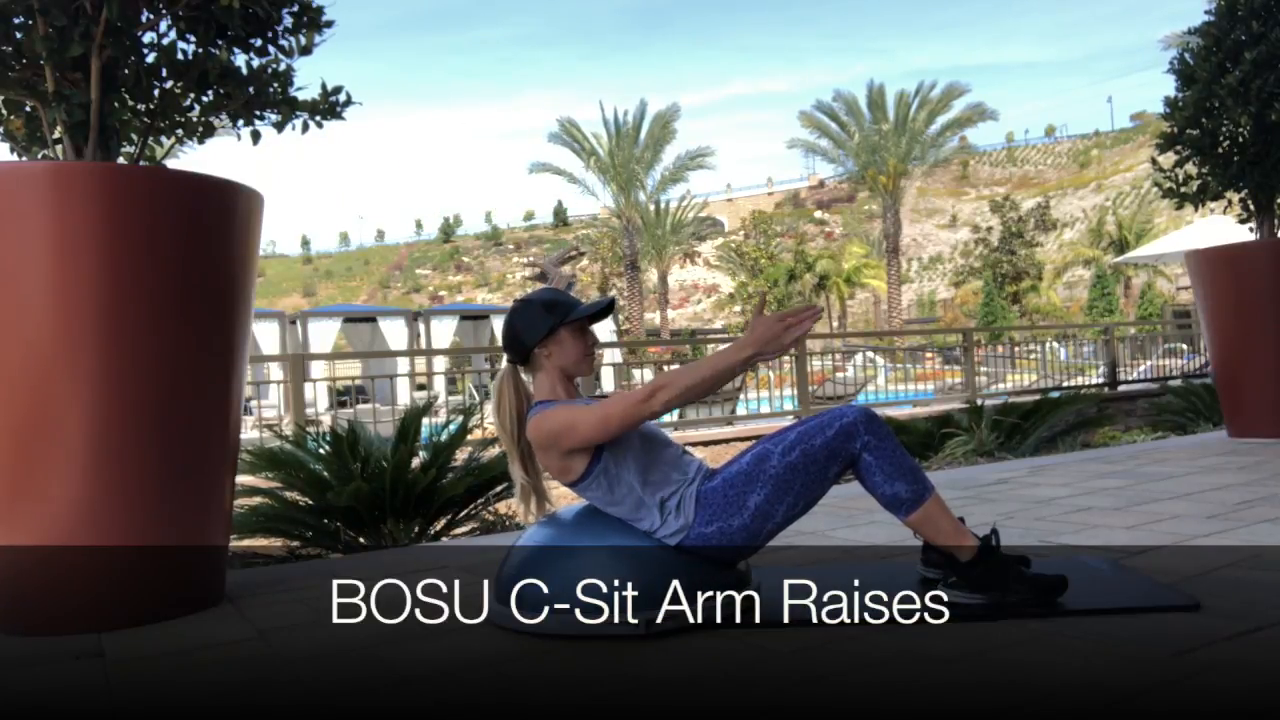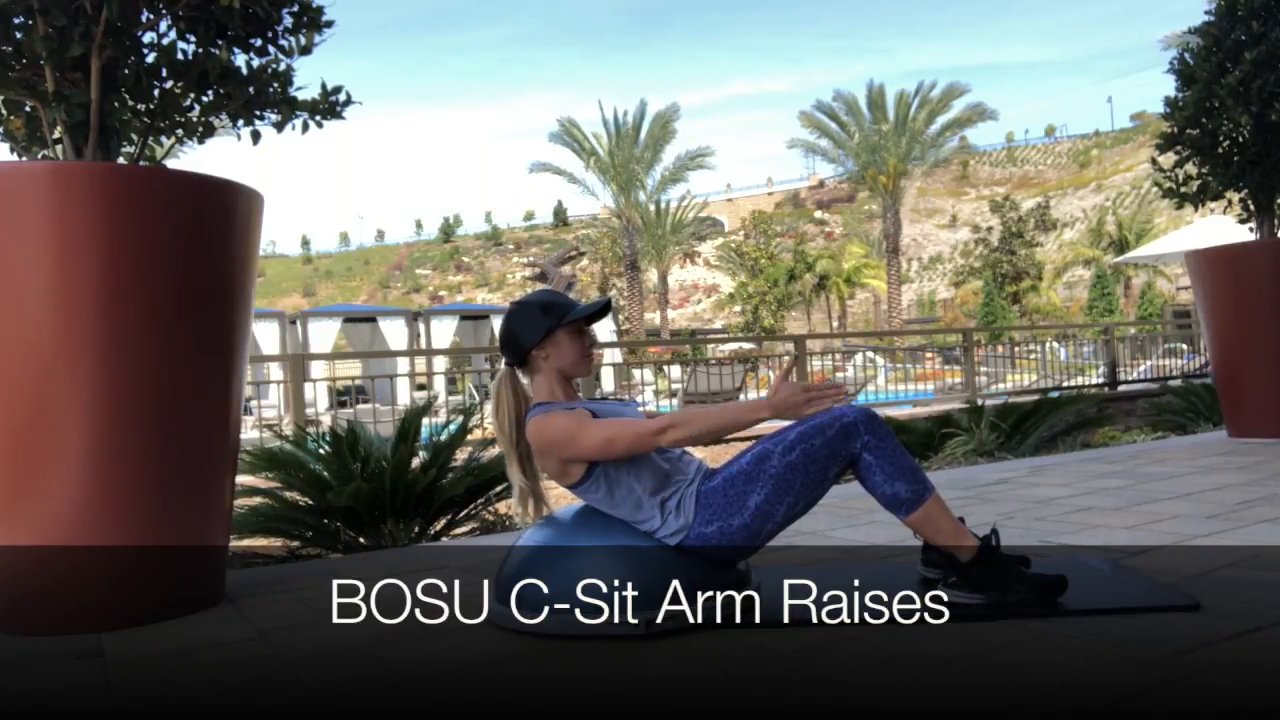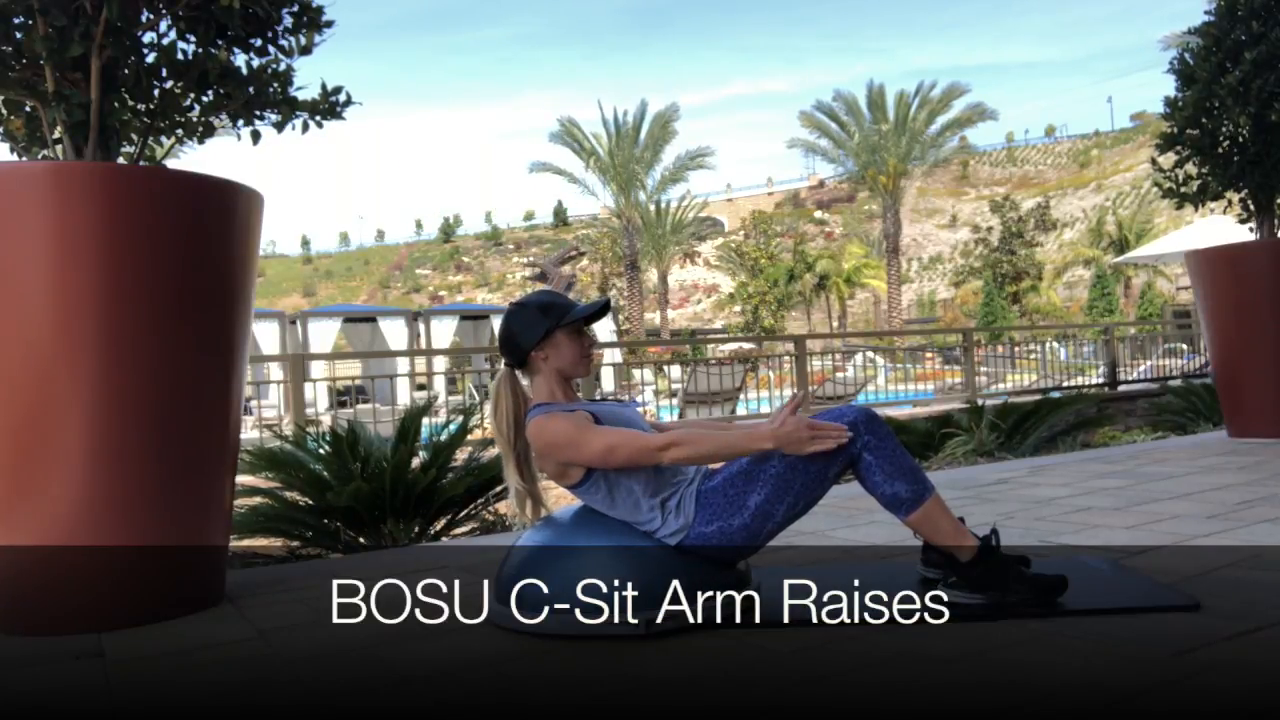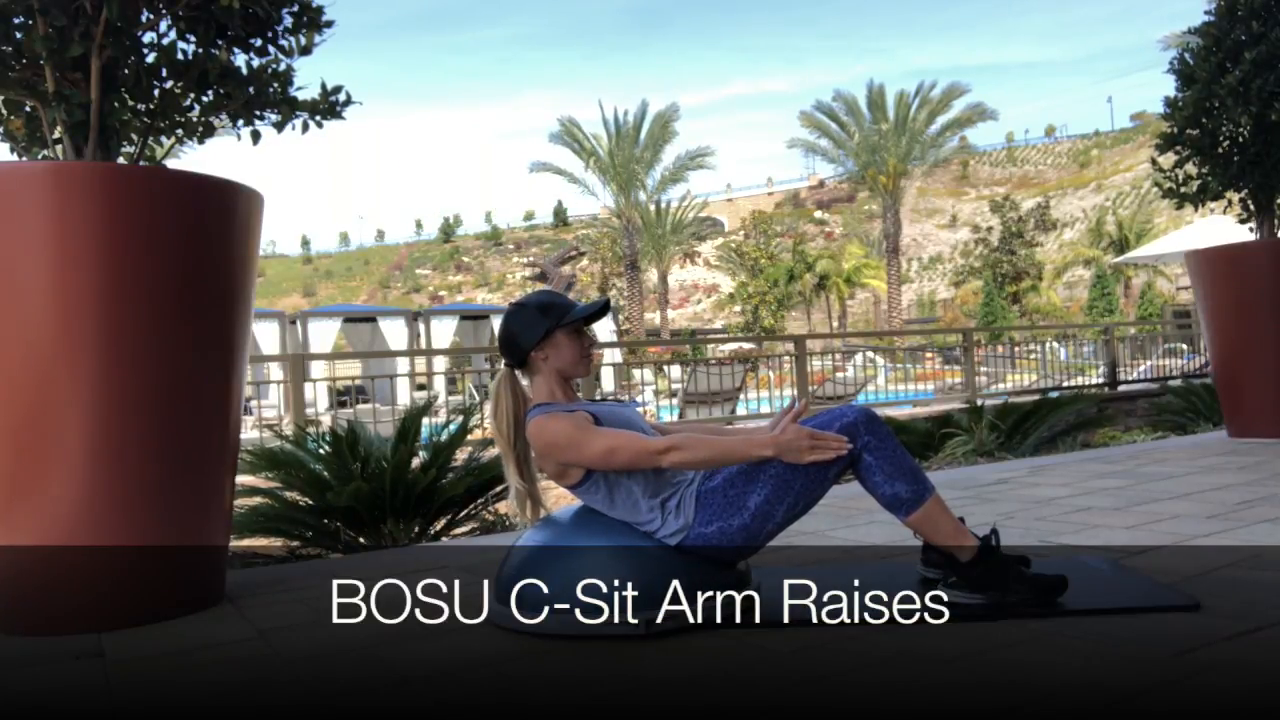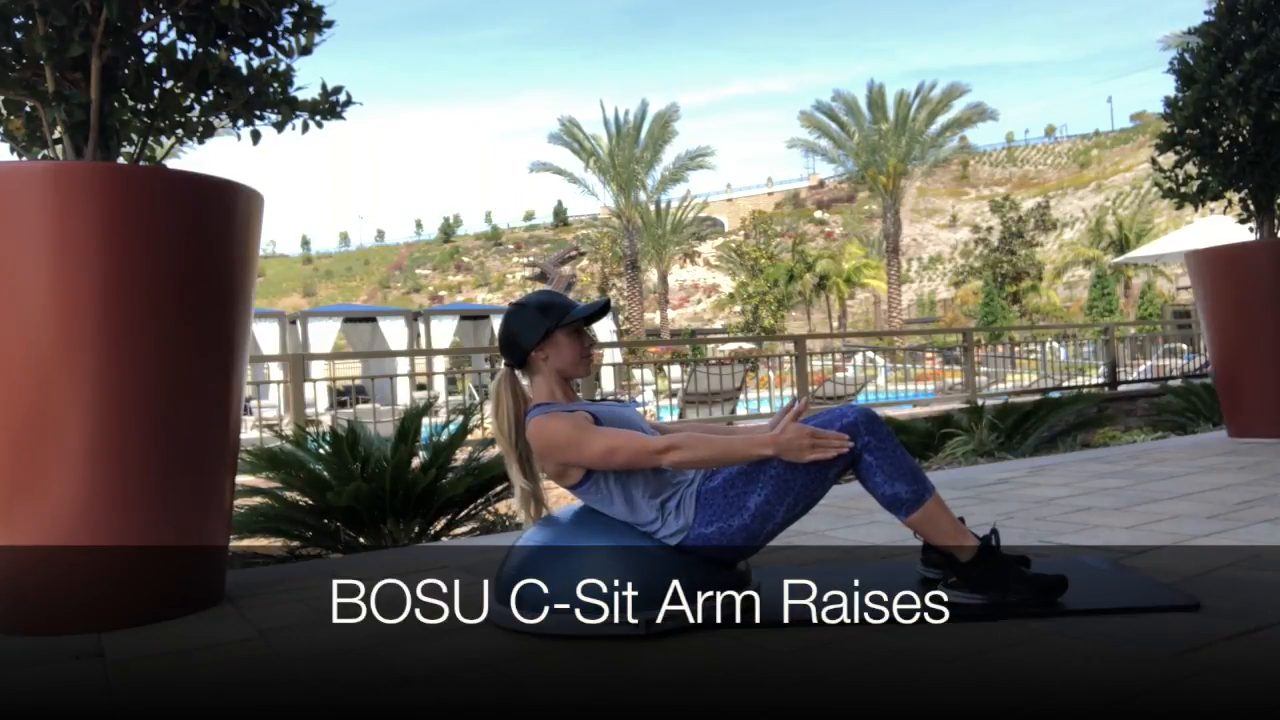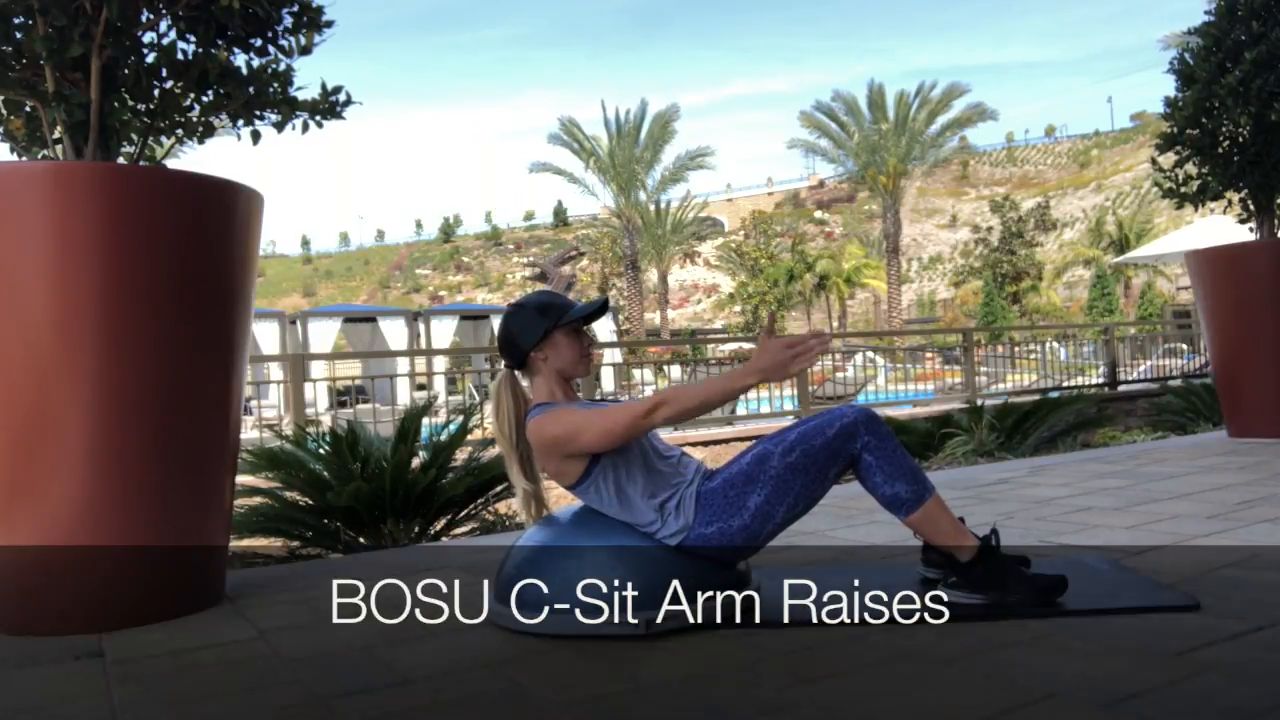
dt=0.2s
person 1, frame 1
left shoulder: (576, 412)
right shoulder: (550, 426)
left elbow: (672, 395)
right elbow: (655, 396)
left wrist: (752, 351)
right wrist: (746, 346)
left hip: (707, 499)
right hip: (702, 522)
left knee: (851, 423)
right knee: (858, 428)
left ankle: (952, 552)
right ankle: (973, 564)
person 1, frame 2
left shoulder: (576, 411)
right shoulder: (549, 429)
left elbow: (675, 424)
right elbow: (658, 430)
left wrist: (764, 408)
right wrist: (766, 406)
left hip: (706, 499)
right hip: (702, 521)
left knee: (852, 427)
right knee: (856, 427)
left ankle: (951, 551)
right ankle: (973, 564)
person 1, frame 3
left shoulder: (576, 413)
right shoulder: (548, 430)
left elbow: (675, 429)
right elbow: (663, 449)
left wrist: (764, 427)
right wrist: (770, 439)
left hip: (706, 501)
right hip: (703, 521)
left knee: (852, 427)
right knee: (859, 429)
left ankle: (951, 550)
right ankle: (974, 564)
person 1, frame 4
left shoulder: (577, 413)
right shoulder: (549, 430)
left elbow: (668, 431)
right elbow: (661, 454)
left wrist: (762, 431)
right wrist: (769, 447)
left hip: (707, 503)
right hip: (702, 522)
left knee: (852, 426)
right knee: (856, 429)
left ankle: (949, 550)
right ankle: (973, 564)
person 1, frame 5
left shoulder: (577, 413)
right shoulder: (548, 429)
left elbow: (671, 430)
right elbow: (661, 453)
left wrist: (762, 430)
right wrist: (769, 446)
left hip: (707, 502)
right hip: (702, 521)
left knee: (851, 426)
right knee: (857, 428)
left ankle: (950, 549)
right ankle: (973, 564)
person 1, frame 6
left shoulder: (575, 411)
right shoulder: (549, 428)
left elbow: (664, 415)
right elbow: (654, 411)
left wrist: (751, 372)
right wrist: (750, 373)
left hip: (706, 498)
right hip: (702, 520)
left knee: (853, 425)
right knee: (856, 429)
left ankle: (950, 552)
right ankle: (974, 565)
